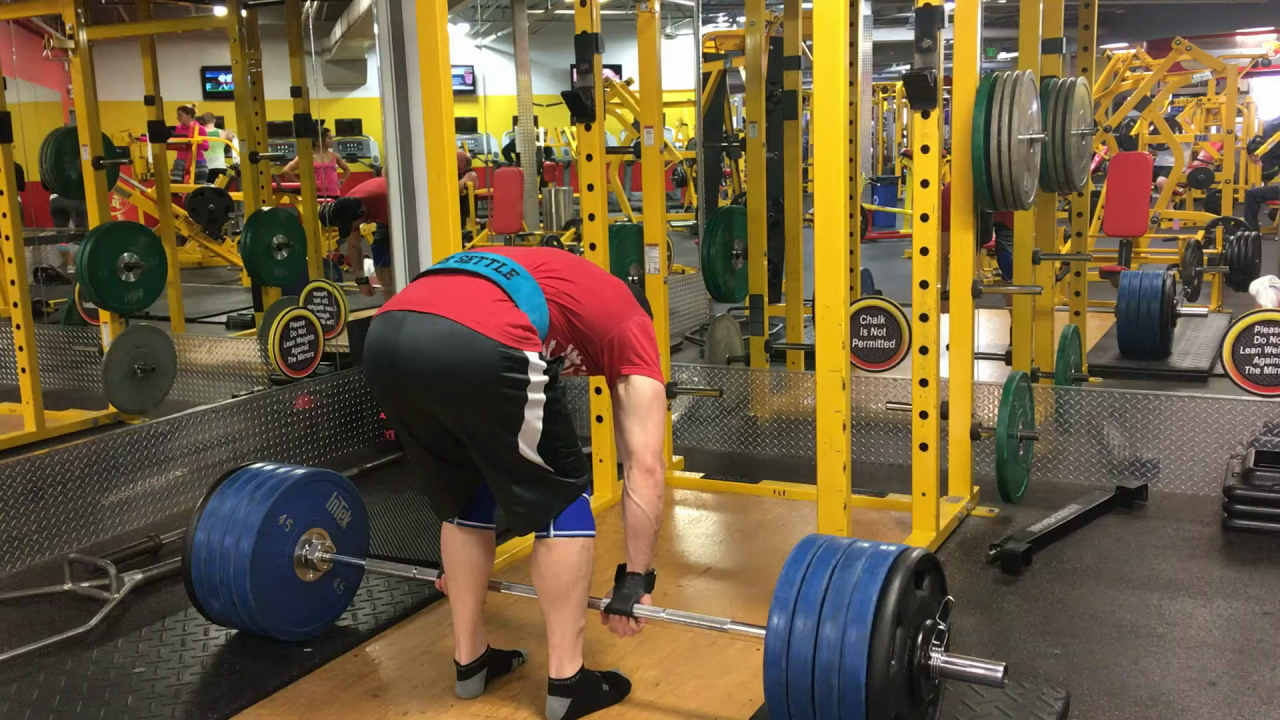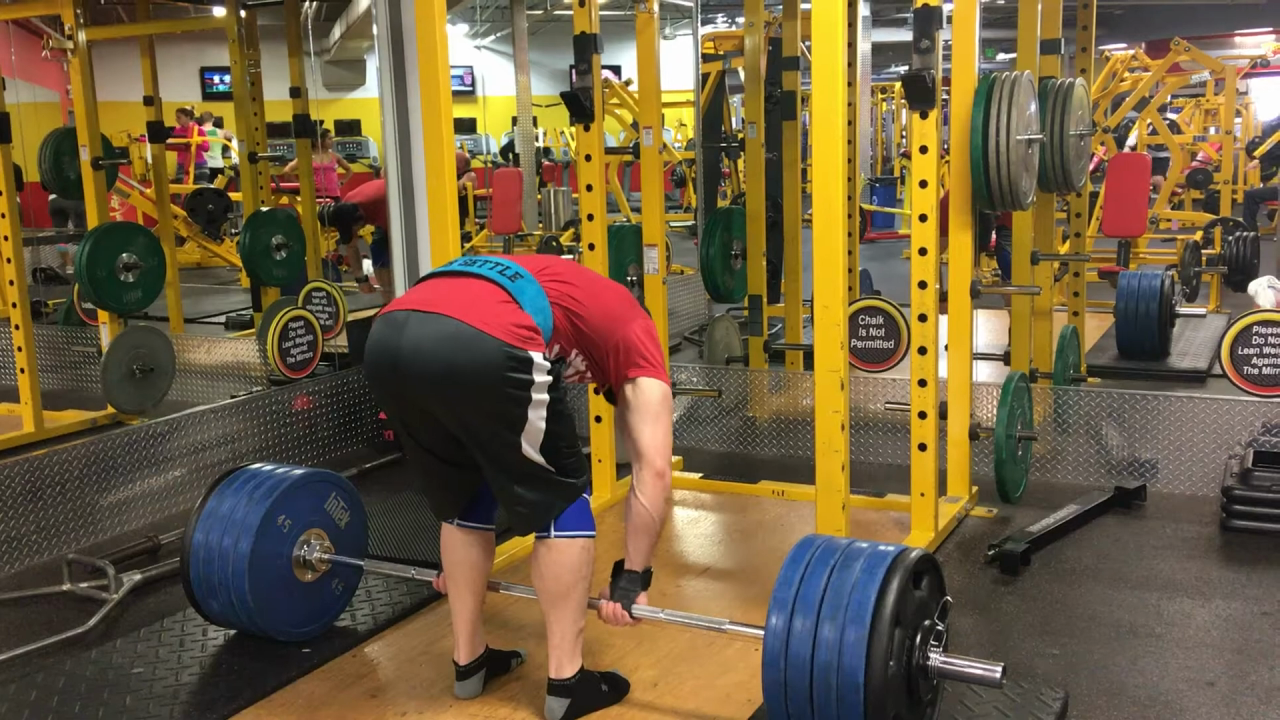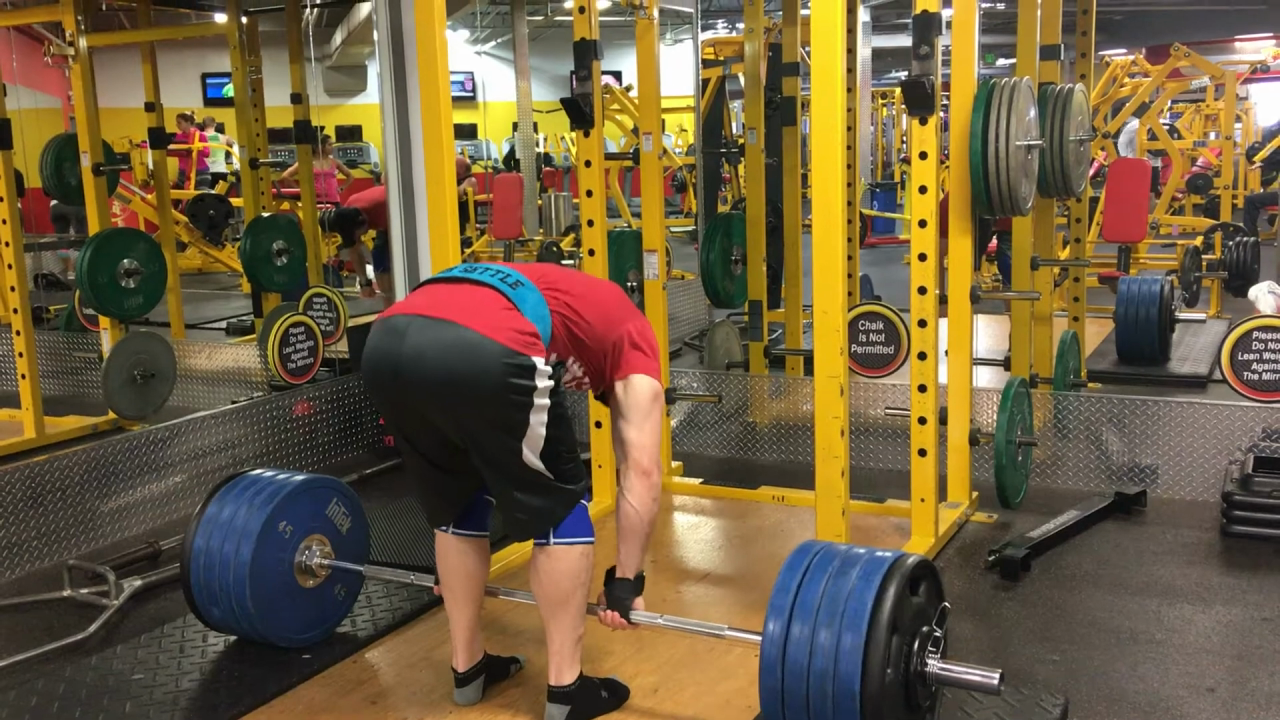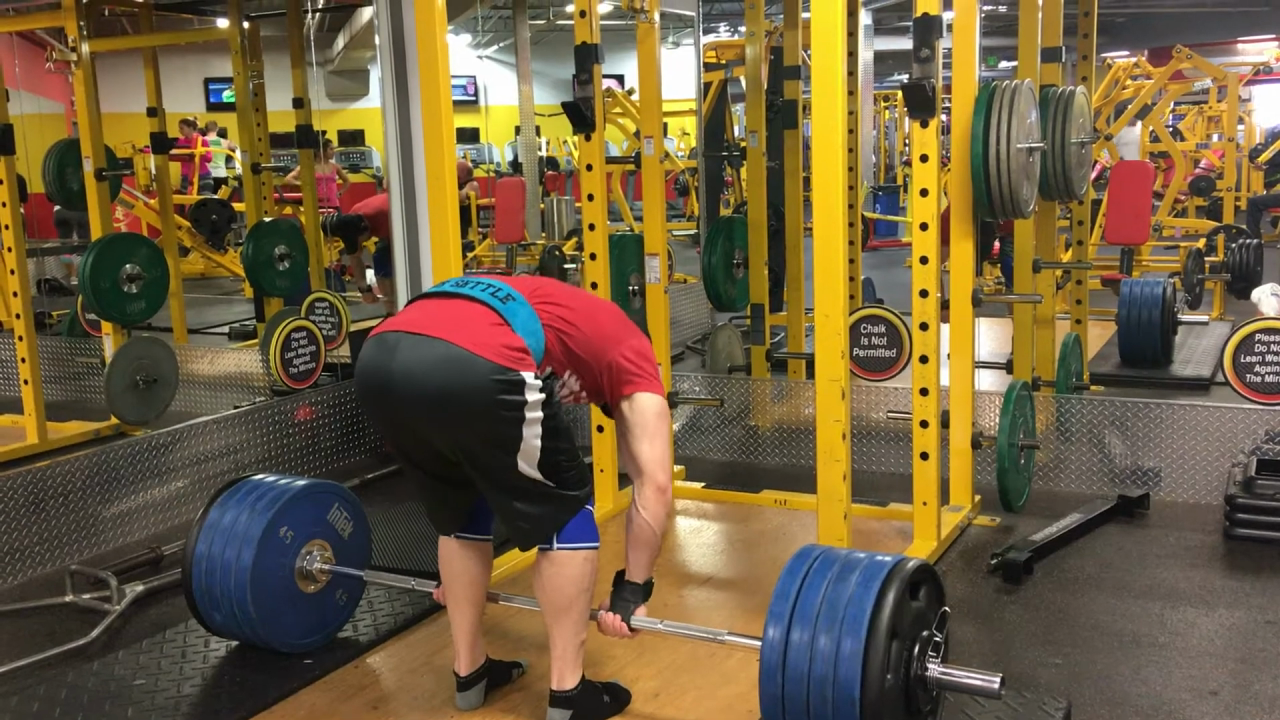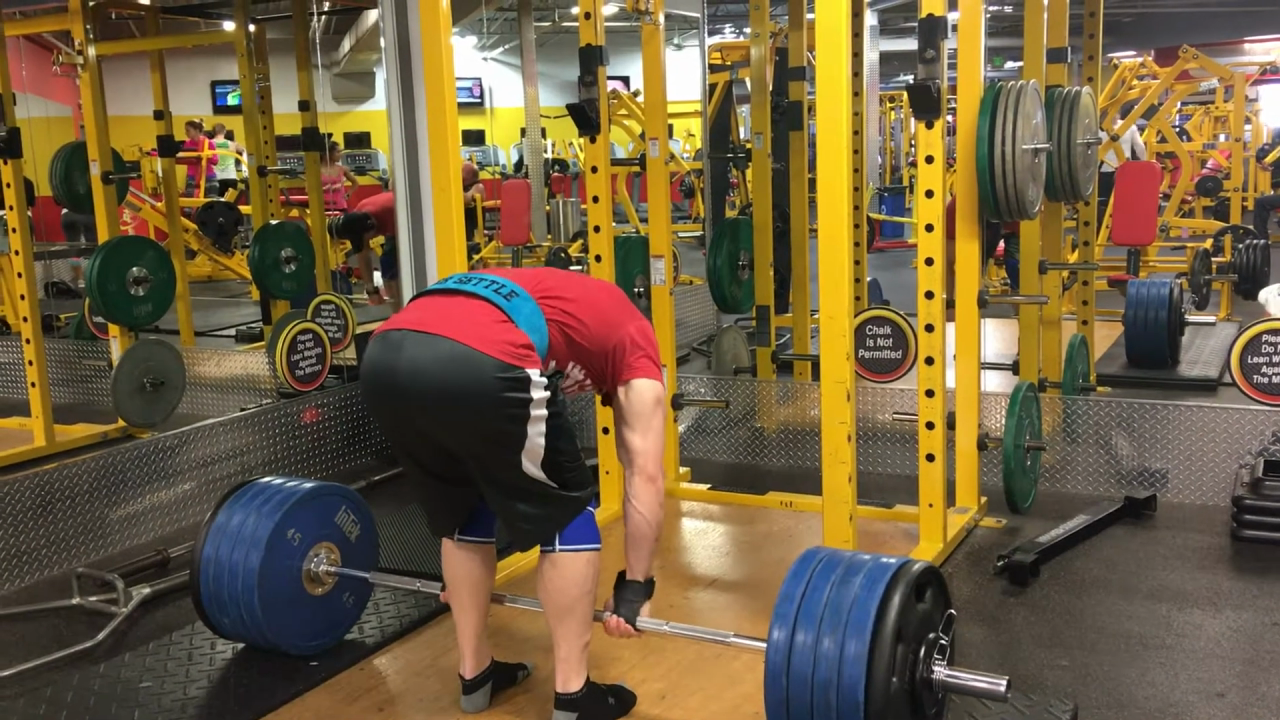
dt=0.4s
person 1, frame 1
right shoulder: (629, 324)
left elbow: (490, 450)
right elbow: (644, 466)
right wrist: (635, 580)
left hip: (386, 335)
right hip: (478, 345)
left knee: (464, 499)
right knee: (561, 501)
left ankle: (471, 660)
right ankle: (568, 681)
person 1, frame 2
right shoulder: (631, 329)
right elbow: (654, 467)
left wrist: (454, 562)
right wrist: (632, 576)
left hip: (388, 337)
right hip: (480, 346)
left knee: (464, 501)
right knee: (561, 503)
left ankle: (468, 661)
right ankle: (566, 683)
person 1, frame 3
right shoulder: (630, 333)
left elbow: (496, 455)
right elbow: (640, 470)
right wrist: (626, 582)
left hip: (387, 342)
right hip: (480, 352)
left knee: (458, 508)
right knee: (559, 510)
left ankle: (467, 667)
person 1, frame 4
right shoulder: (629, 351)
left elbow: (490, 464)
right elbow: (654, 484)
left wrist: (459, 576)
right wrist: (632, 590)
left hip: (380, 357)
right hip: (472, 368)
left knee: (462, 509)
right knee: (564, 514)
left ankle: (469, 672)
person 1, frame 5
right shoulder: (632, 335)
left elbow: (496, 464)
right elbow: (644, 474)
right wrist: (635, 587)
left hip: (384, 356)
right hip: (477, 366)
left knee: (463, 513)
right knee: (566, 514)
left ankle: (475, 674)
